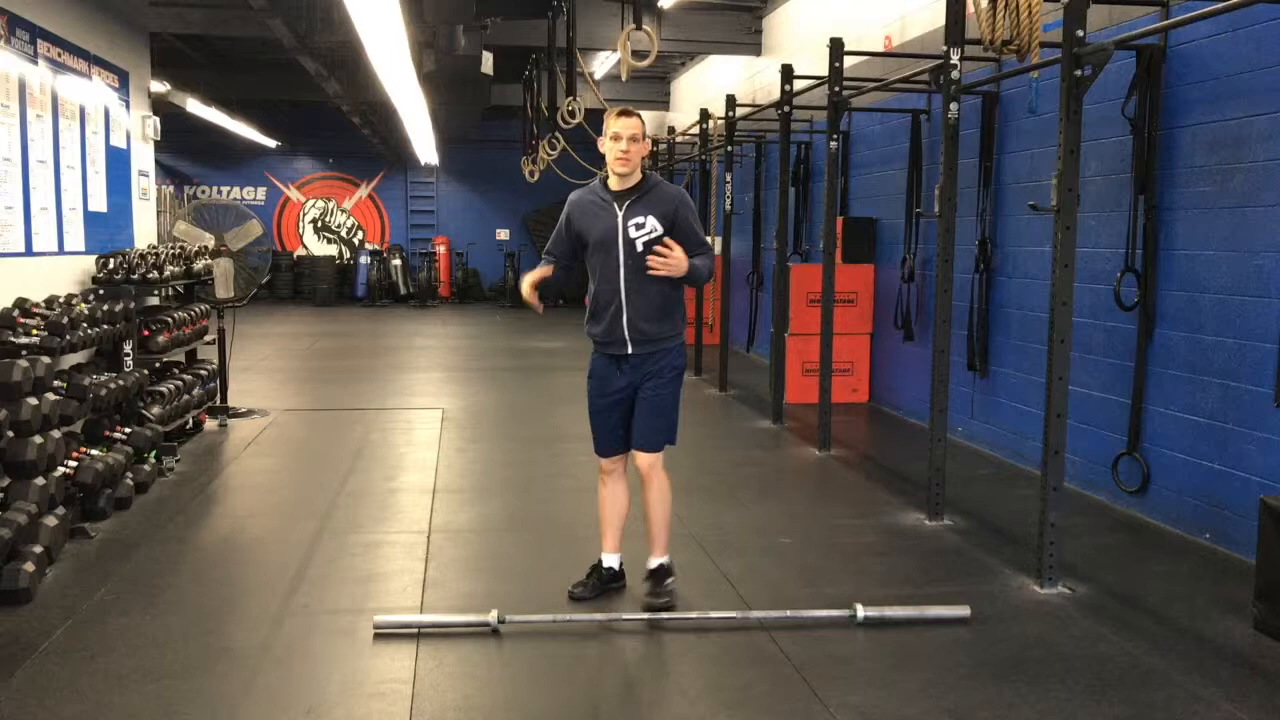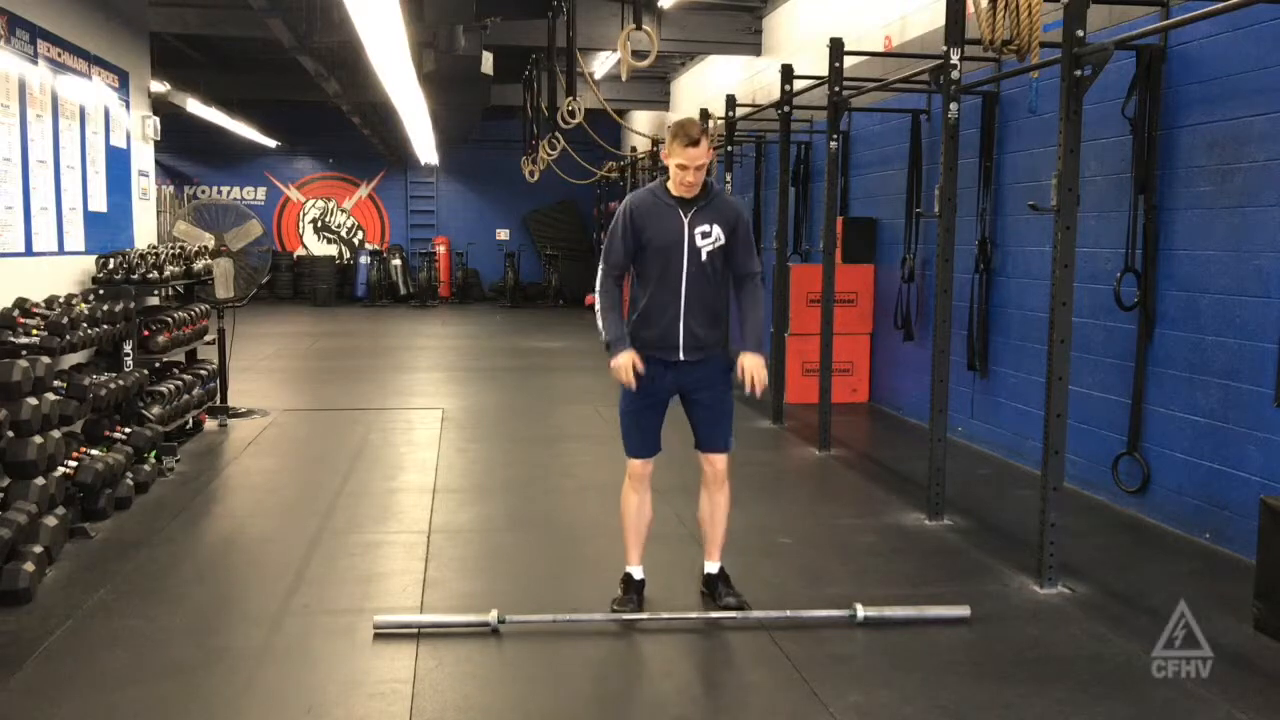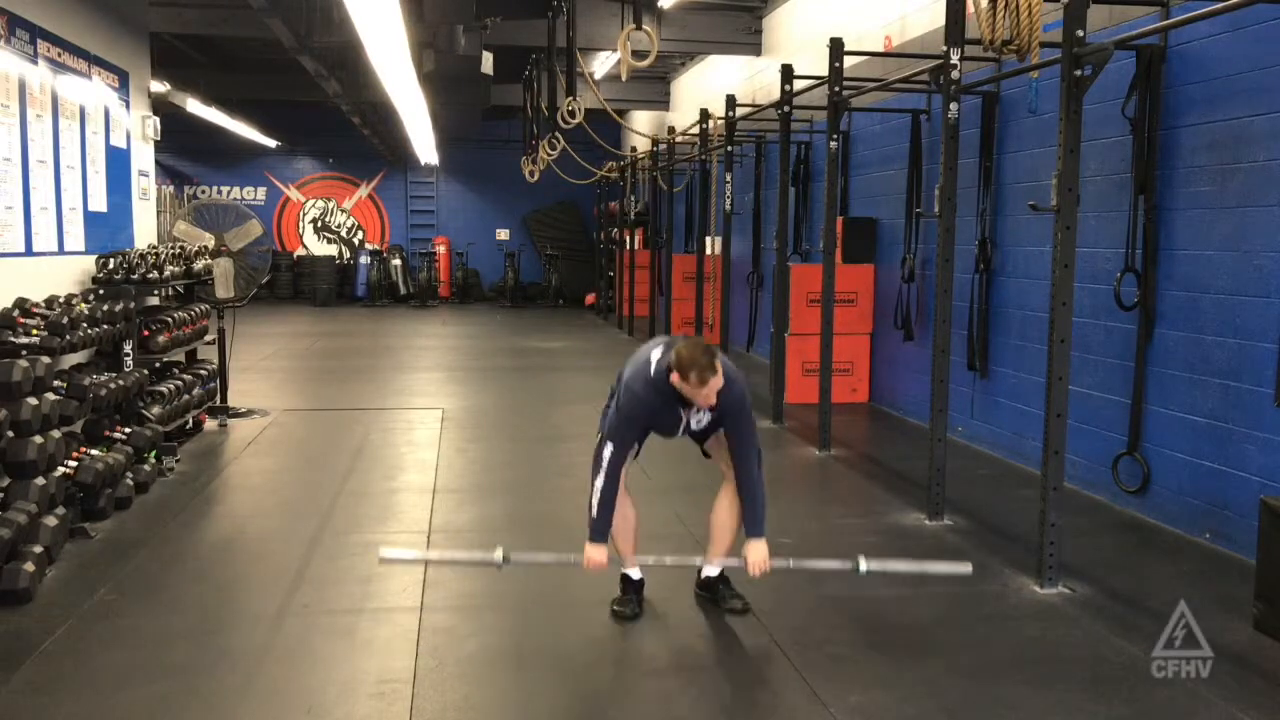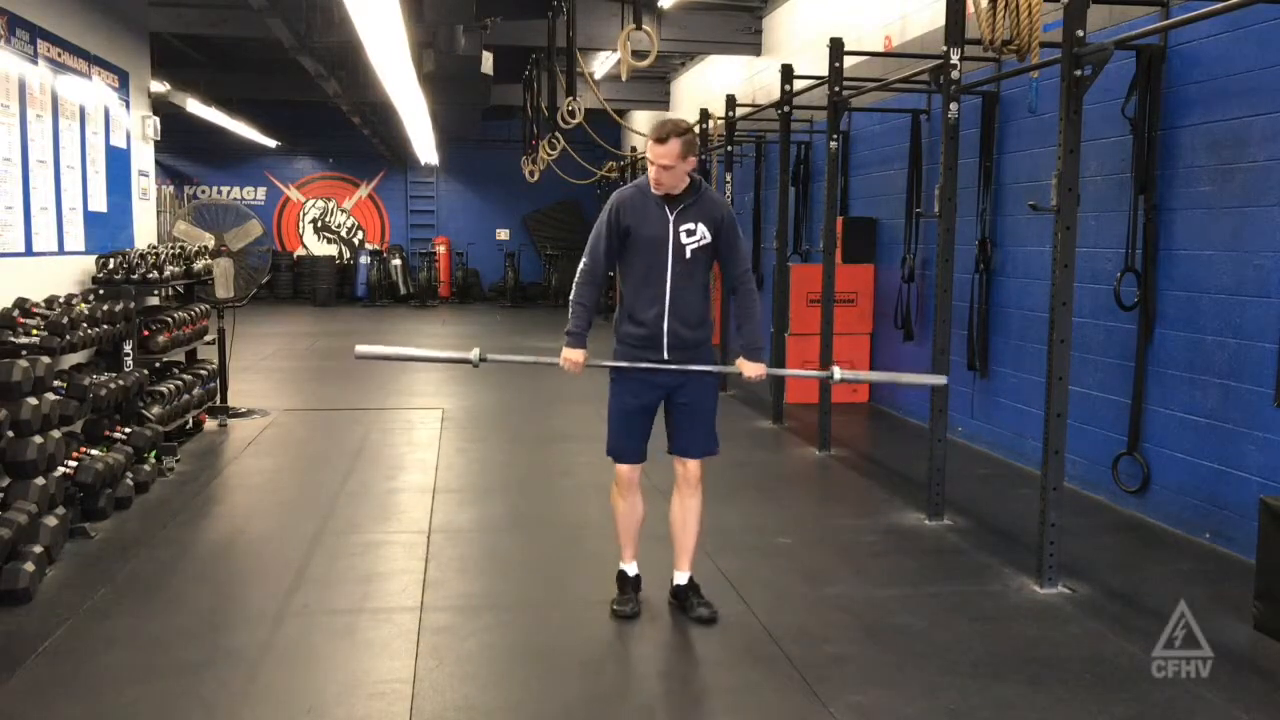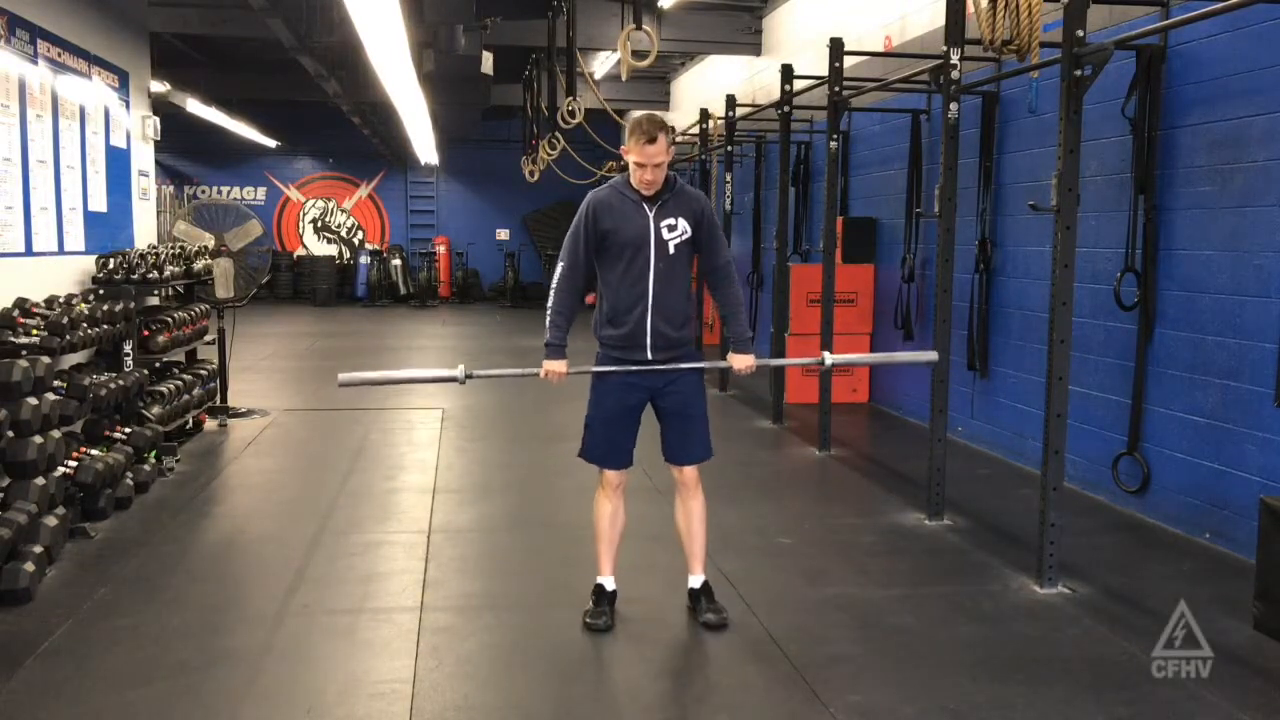
dt=1s
person 1, frame 1
left shoulder: (670, 199)
right shoulder: (581, 205)
left elbow: (705, 260)
right elbow: (559, 262)
left wrist: (687, 268)
right wrist: (535, 280)
left hip: (661, 352)
right hip: (607, 354)
left knee: (649, 463)
right knee: (610, 464)
left ankle: (659, 567)
right ankle: (610, 565)
person 1, frame 2
left shoulder: (730, 212)
right shoulder: (637, 207)
left elbow: (748, 281)
right elbow: (608, 278)
left wrist: (752, 346)
right wrist: (617, 342)
left hip: (709, 362)
right hip: (646, 360)
left knee: (717, 468)
right knee: (639, 471)
left ankle: (713, 572)
right ankle: (633, 576)
person 1, frame 3
left shoulder: (730, 386)
right shoulder: (638, 388)
left elbow: (747, 460)
right elbow: (609, 459)
left wrist: (755, 535)
right wrist: (598, 538)
right hip: (640, 408)
left knee: (738, 469)
right knee: (615, 476)
left ankle: (711, 576)
right ankle: (631, 578)
person 1, frame 4
left shoulder: (715, 211)
right shoulder: (625, 203)
left elbow: (741, 283)
right elbow: (591, 273)
left wrist: (751, 351)
right wrist: (576, 338)
left hip: (694, 362)
right hip: (634, 360)
left knee: (689, 473)
right knee: (625, 473)
left ankle: (683, 582)
right ankle: (628, 574)
person 1, frame 5
left shoulder: (694, 205)
right shoulder: (600, 205)
left elbow: (723, 277)
right elbow: (568, 279)
left wrist: (741, 343)
right wrist: (554, 347)
left hip: (680, 362)
right hip: (617, 362)
left knee: (688, 475)
right knee: (611, 478)
left ankle: (698, 586)
right ankle: (604, 588)
